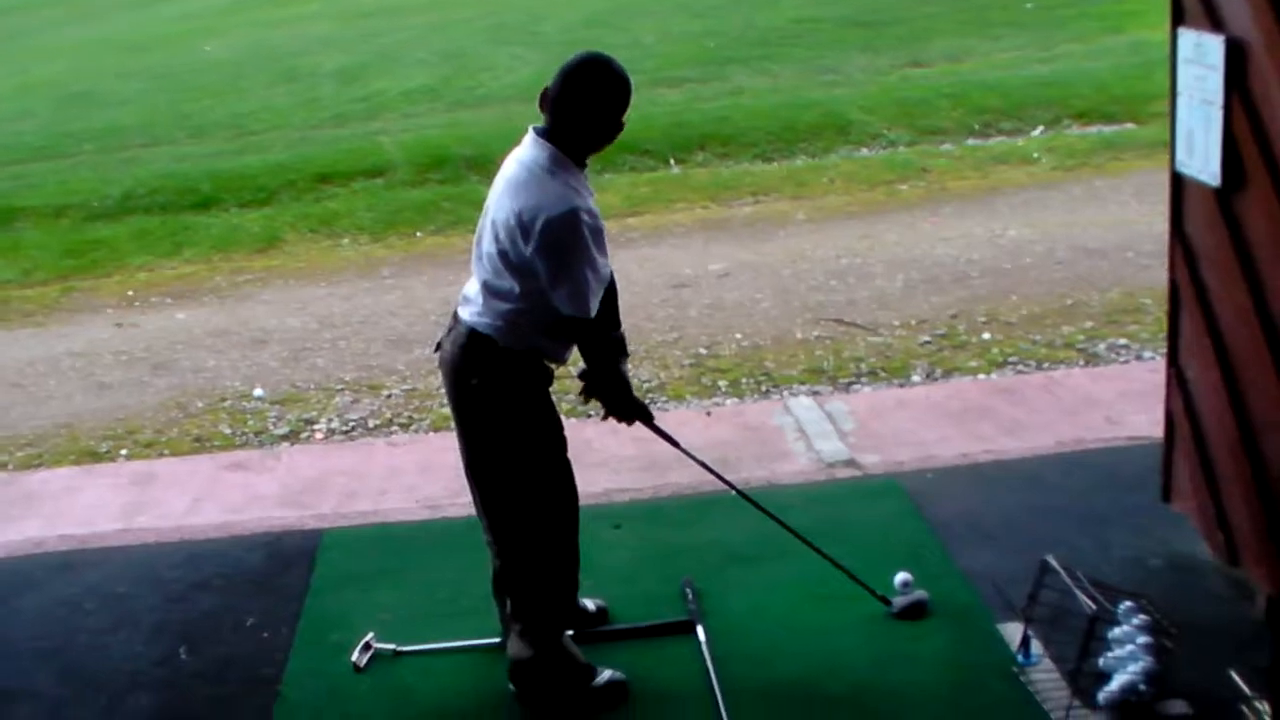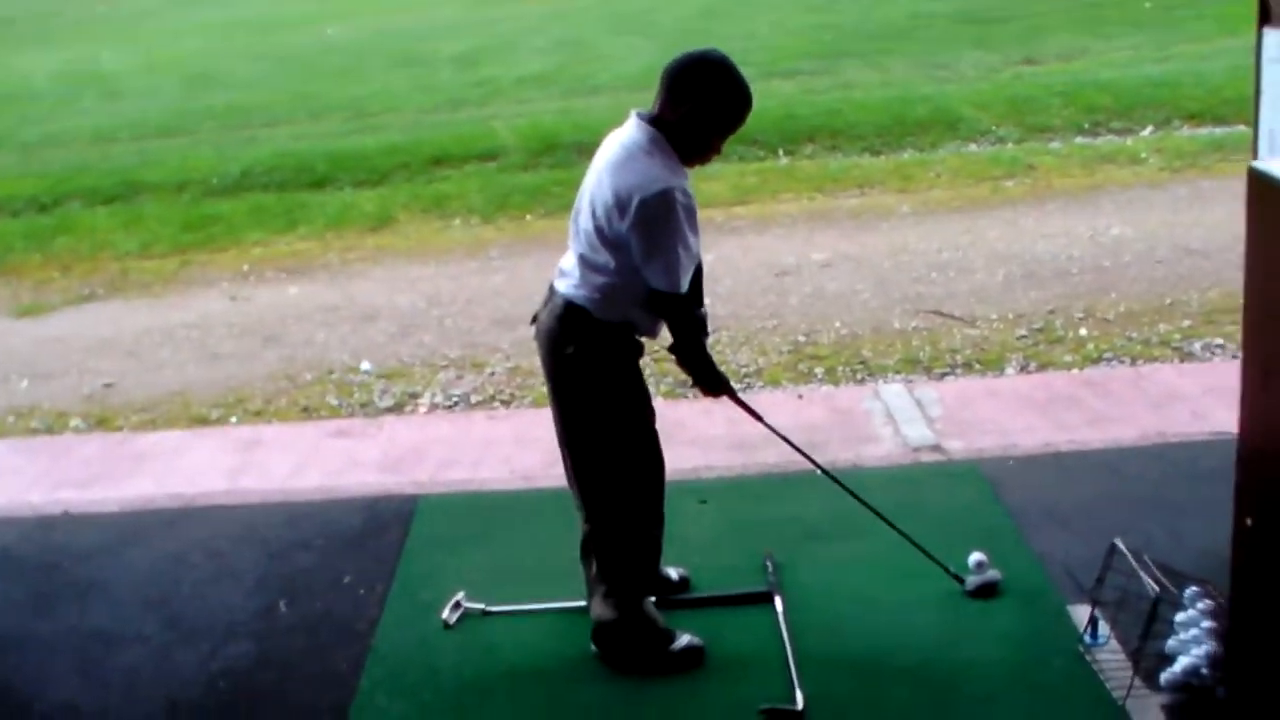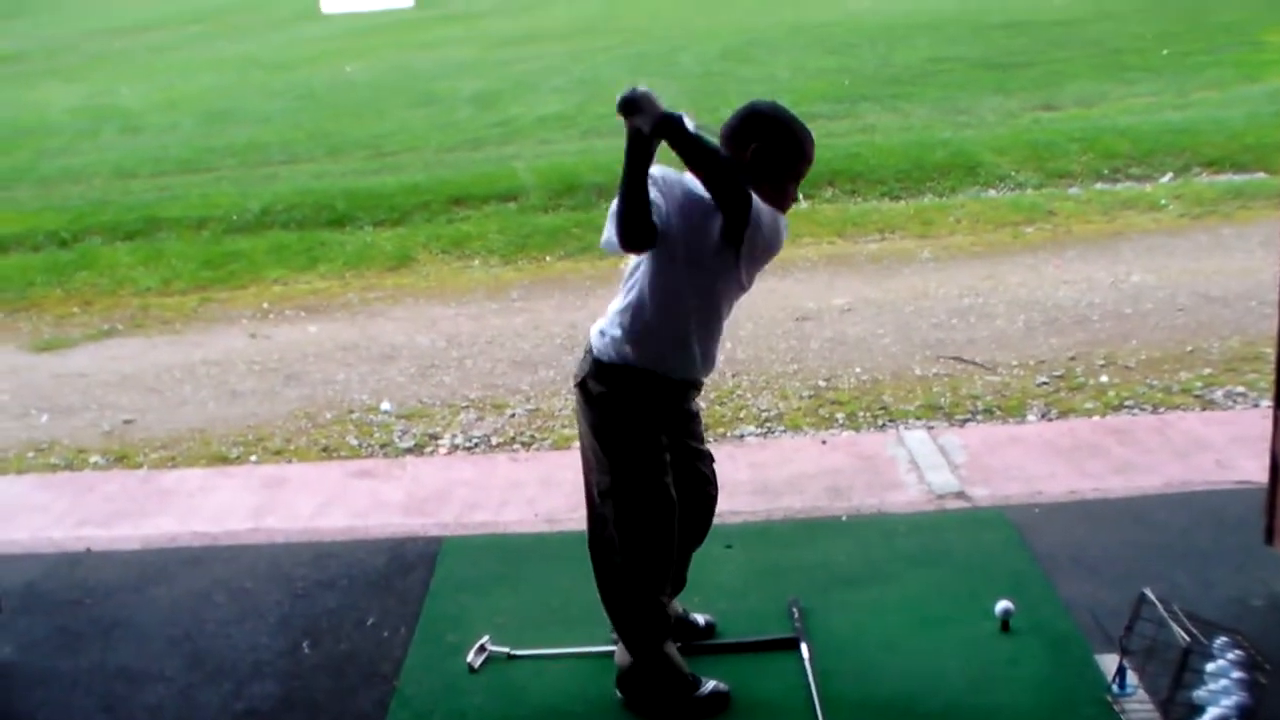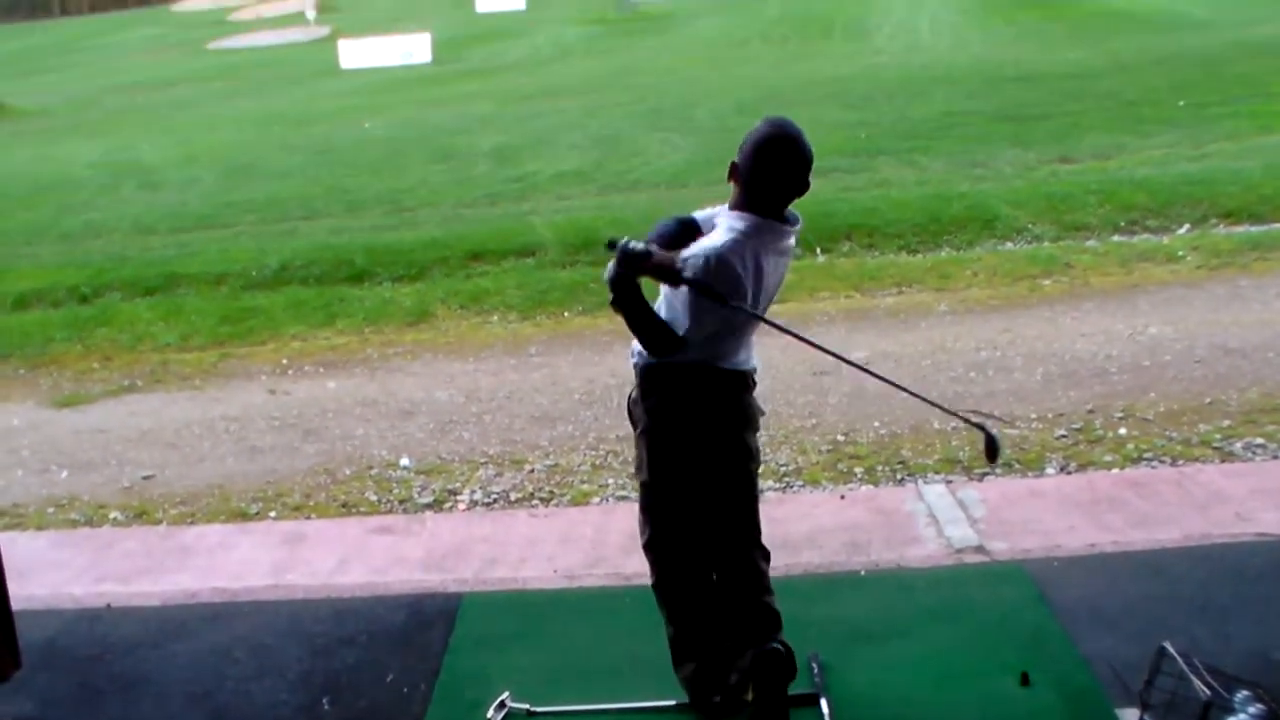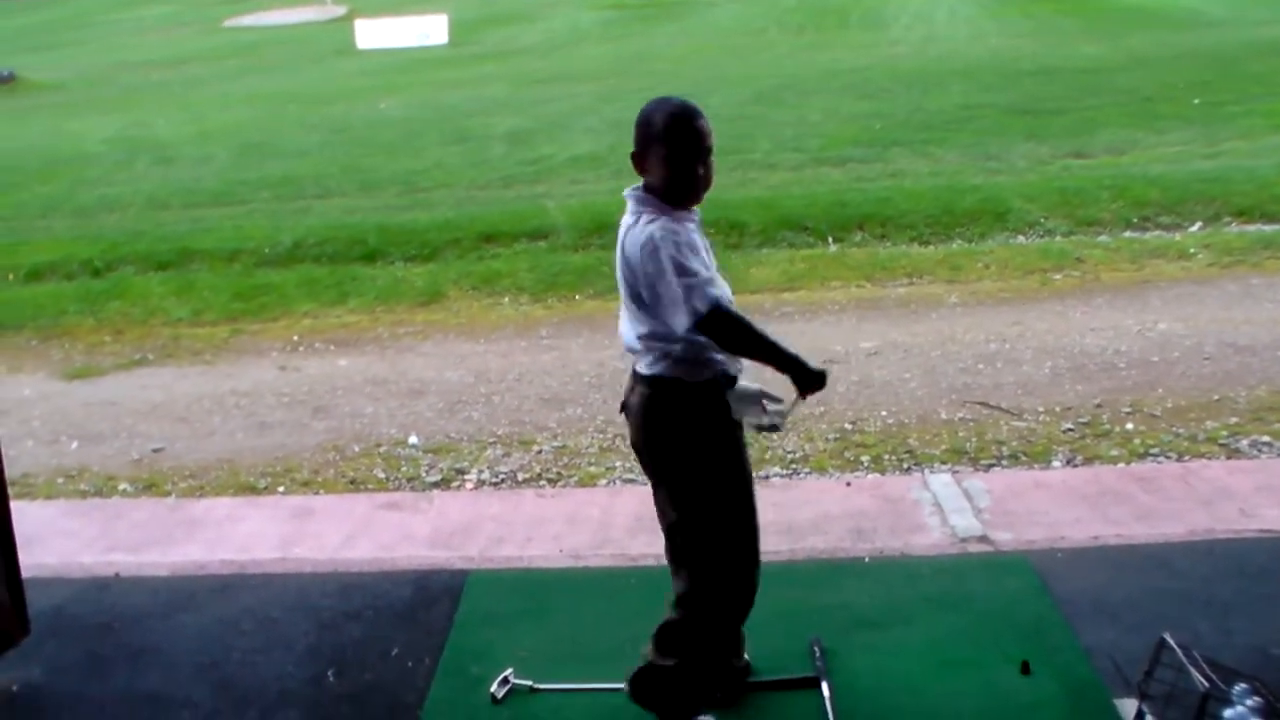
dt=1s
person 1, frame 1
left shoulder: (529, 159)
right shoulder: (564, 207)
right elbow: (583, 318)
left wrist: (608, 367)
right wrist: (615, 386)
left hip: (484, 347)
right hip: (499, 367)
left knee: (526, 503)
right knee: (537, 510)
left ankle: (545, 605)
right ankle: (540, 659)
person 1, frame 2
left shoulder: (627, 139)
right shoulder: (661, 188)
right elbow: (668, 295)
left wrist: (690, 336)
right wrist: (699, 359)
left hip: (574, 318)
right hip: (593, 340)
left knee: (613, 472)
right knee: (627, 480)
left ankle: (626, 571)
right ankle: (622, 623)
person 1, frame 3
left shoulder: (764, 226)
right shoulder: (663, 187)
left elbow: (729, 193)
right elbow: (635, 238)
left wrist: (671, 127)
right wrist: (640, 146)
left hip: (676, 387)
right hip: (619, 384)
left knee: (692, 503)
right knee: (639, 529)
left ankle: (655, 611)
person 1, frame 4
left shoulder: (716, 257)
right shoulder: (778, 231)
left elbow: (666, 343)
right elbow: (689, 226)
left wrist: (625, 287)
right wrist: (662, 253)
left hip: (675, 398)
right hip: (731, 393)
left knee: (675, 545)
right knee: (738, 539)
right ankle: (758, 649)
person 1, frame 5
left shoulder: (653, 224)
right shoulder: (663, 235)
right elbow: (712, 318)
left wrist: (731, 384)
right wrist: (795, 368)
left hip: (657, 398)
right hip: (689, 407)
left knee: (695, 544)
right knee: (725, 552)
left ankle: (714, 663)
